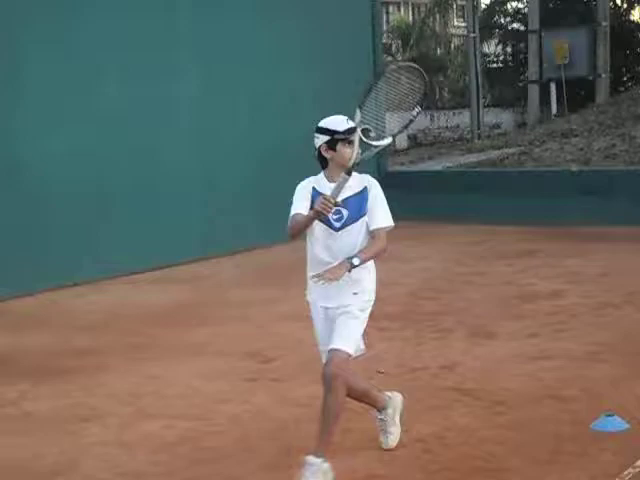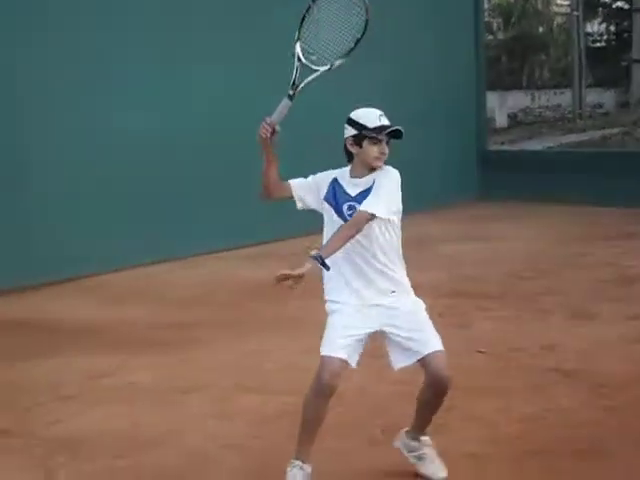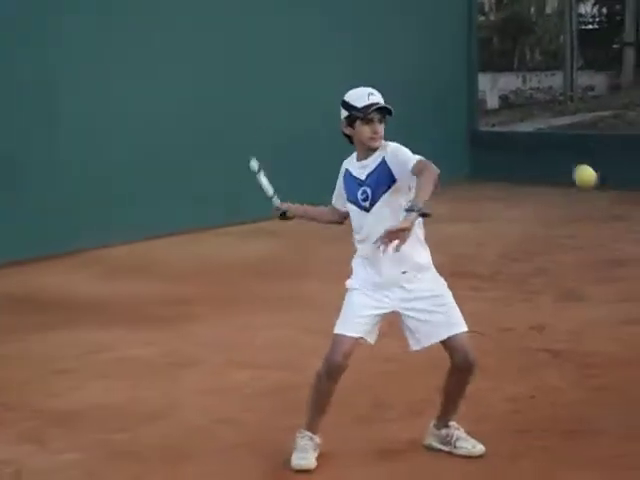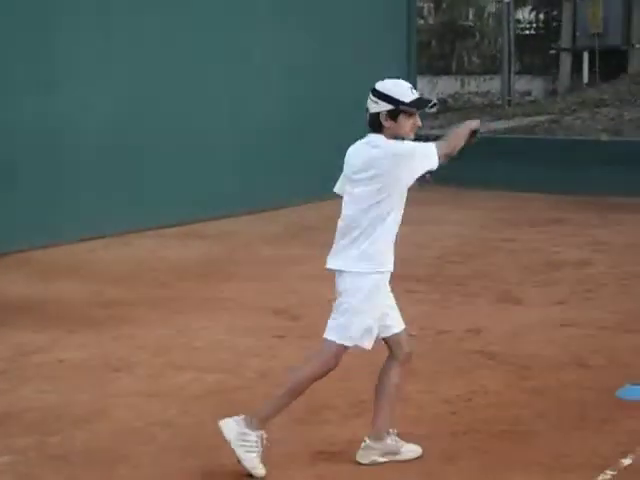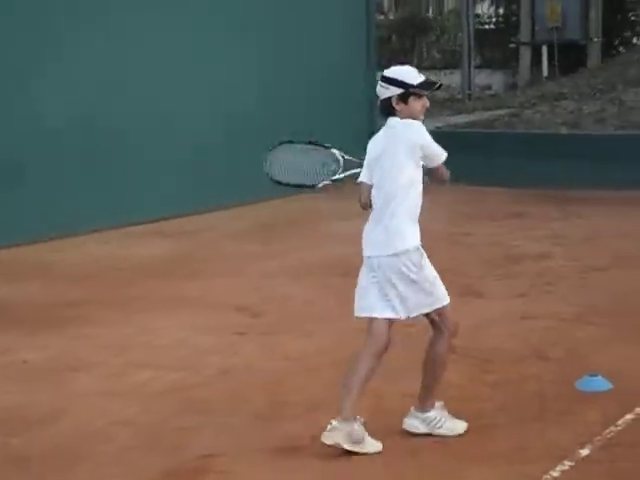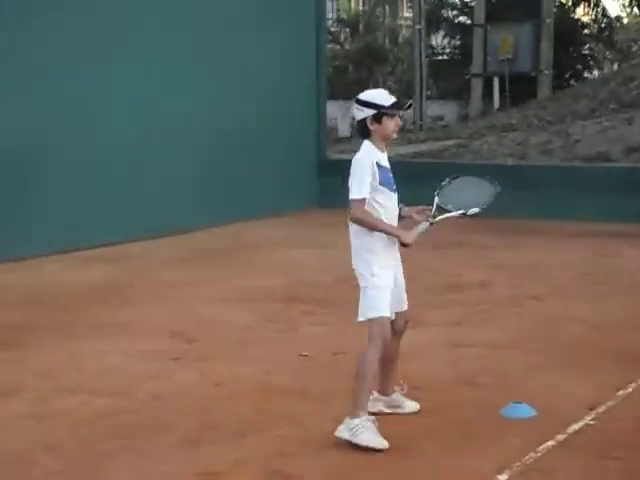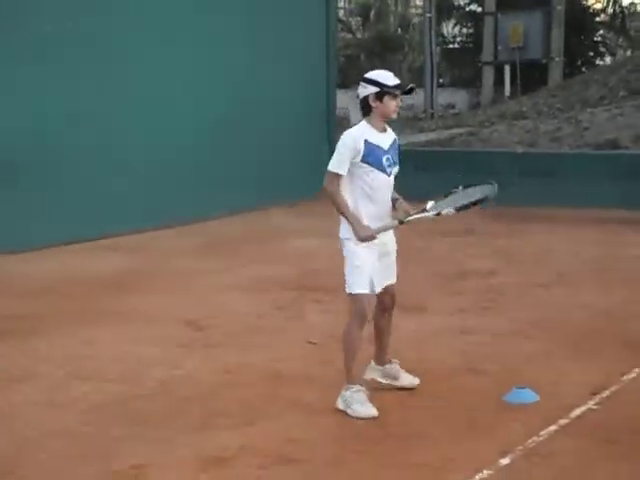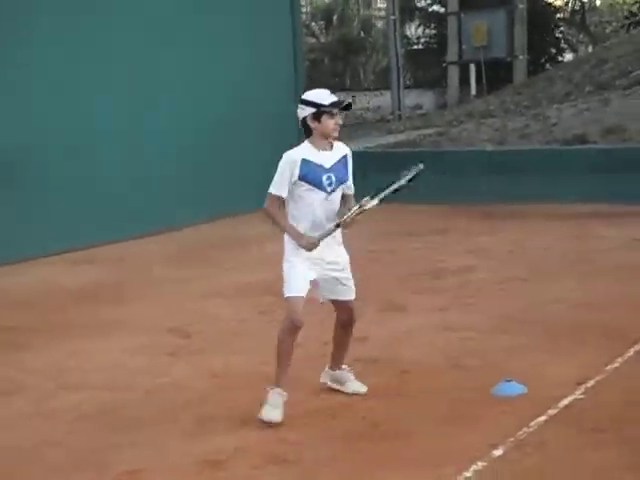
dt=0.5s
person 1, frame 1
left shoulder: (369, 187)
right shoulder: (308, 189)
left elbow: (380, 240)
right elbow: (293, 232)
left wrist: (347, 265)
right wrist: (313, 213)
left hip: (355, 295)
right hip: (321, 296)
left knee: (335, 371)
right knee: (341, 379)
right ankle: (385, 405)
person 1, frame 2
left shoulder: (388, 179)
right shoulder: (328, 183)
left elbow: (354, 225)
right elbow: (272, 192)
left wrist: (313, 262)
right wrist: (269, 151)
left hip: (396, 297)
right hip: (348, 301)
left knee: (439, 376)
right knee: (326, 381)
left ankle: (415, 439)
person 1, frame 3
left shoulder: (395, 155)
right shoulder: (348, 172)
left elbow: (428, 172)
left wrist: (411, 214)
right wrist: (294, 210)
left hip: (418, 276)
right hip: (371, 280)
left knee: (464, 357)
right knee: (335, 361)
left ankle: (442, 429)
right ankle: (309, 435)
person 1, frame 4
left shoulder: (359, 152)
right shoulder: (400, 157)
left elbow: (343, 199)
right elbow: (448, 148)
right wrist: (468, 125)
left hip: (367, 269)
right hip: (366, 270)
left knee: (401, 351)
right knee: (327, 359)
left ankle: (379, 440)
right ankle: (250, 427)
person 1, frame 5
left shoulder: (376, 142)
right shoulder: (411, 131)
left elbow: (366, 200)
right elbow: (441, 171)
left hip: (375, 249)
right hip: (401, 248)
left knee: (377, 341)
right knee: (445, 326)
left ankle: (345, 424)
right ankle: (425, 411)
person 1, frame 6
left shoulder: (380, 157)
right shoulder: (365, 159)
right elbow: (357, 213)
left wrist: (404, 212)
right wrist: (398, 232)
left hip: (388, 258)
right hip: (373, 262)
left knee: (397, 327)
right knee: (380, 338)
left ankle: (385, 394)
right ankle: (357, 420)
person 1, frame 7
left shoulder: (392, 138)
right shoulder: (353, 138)
right elbow: (330, 185)
left wrist: (397, 202)
right wrist: (356, 223)
left hip: (383, 233)
right hip: (358, 236)
left knee: (387, 301)
right knee: (360, 310)
left ankle: (383, 365)
right ankle: (351, 390)
person 1, frame 8
left shoulder: (344, 154)
right shoulder: (294, 159)
right elbow: (273, 206)
left wrist: (349, 210)
right wrist: (297, 235)
left hip: (333, 248)
right hip: (300, 251)
left knee: (347, 315)
right knee: (295, 317)
left ankle: (335, 371)
right ankle: (276, 393)
